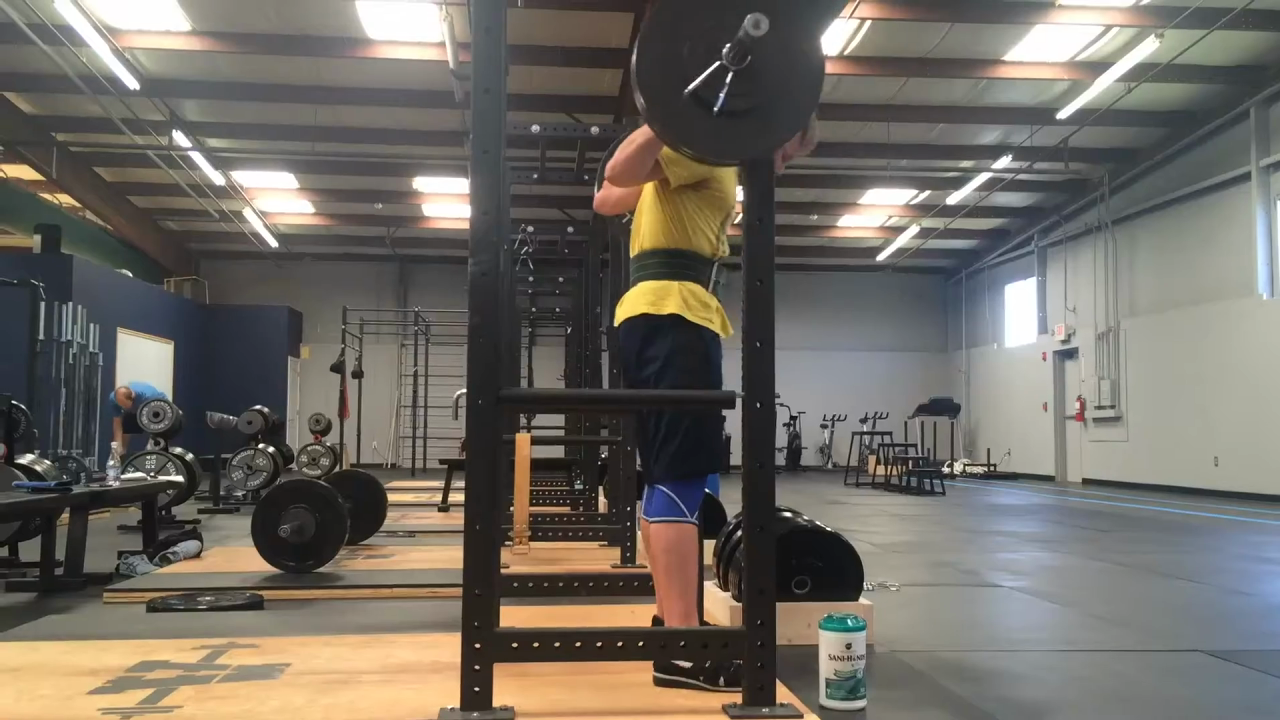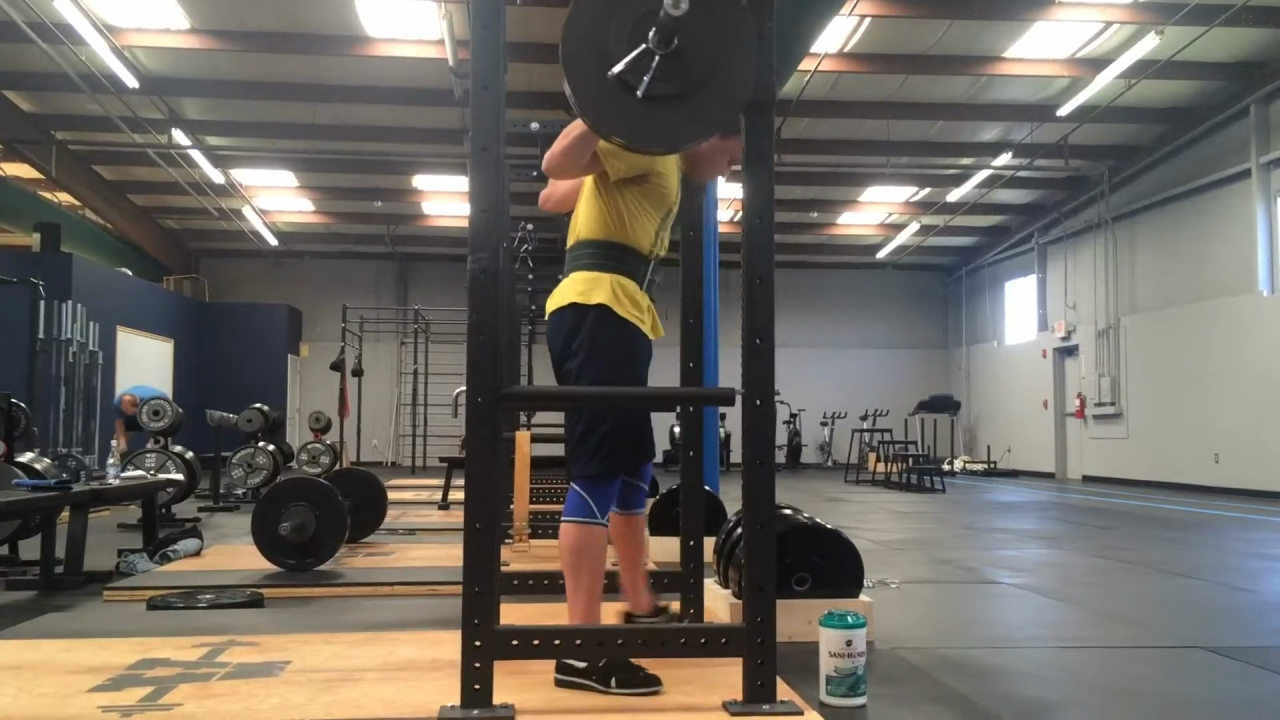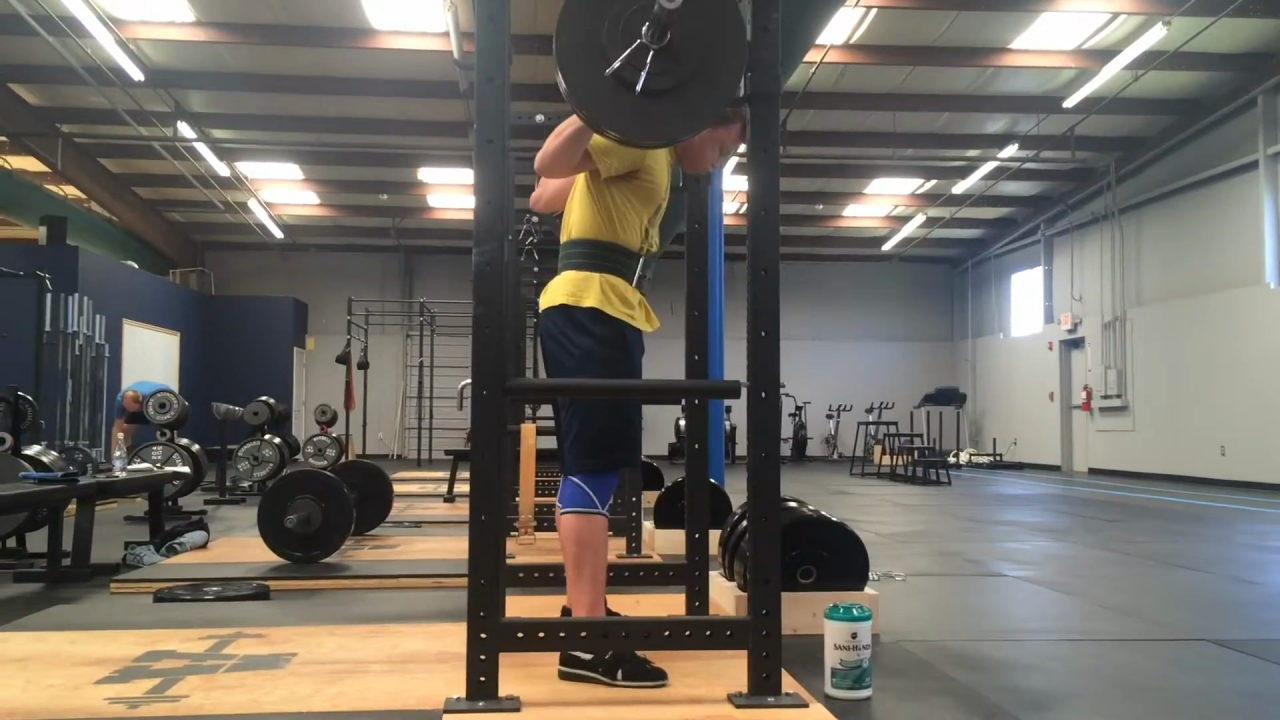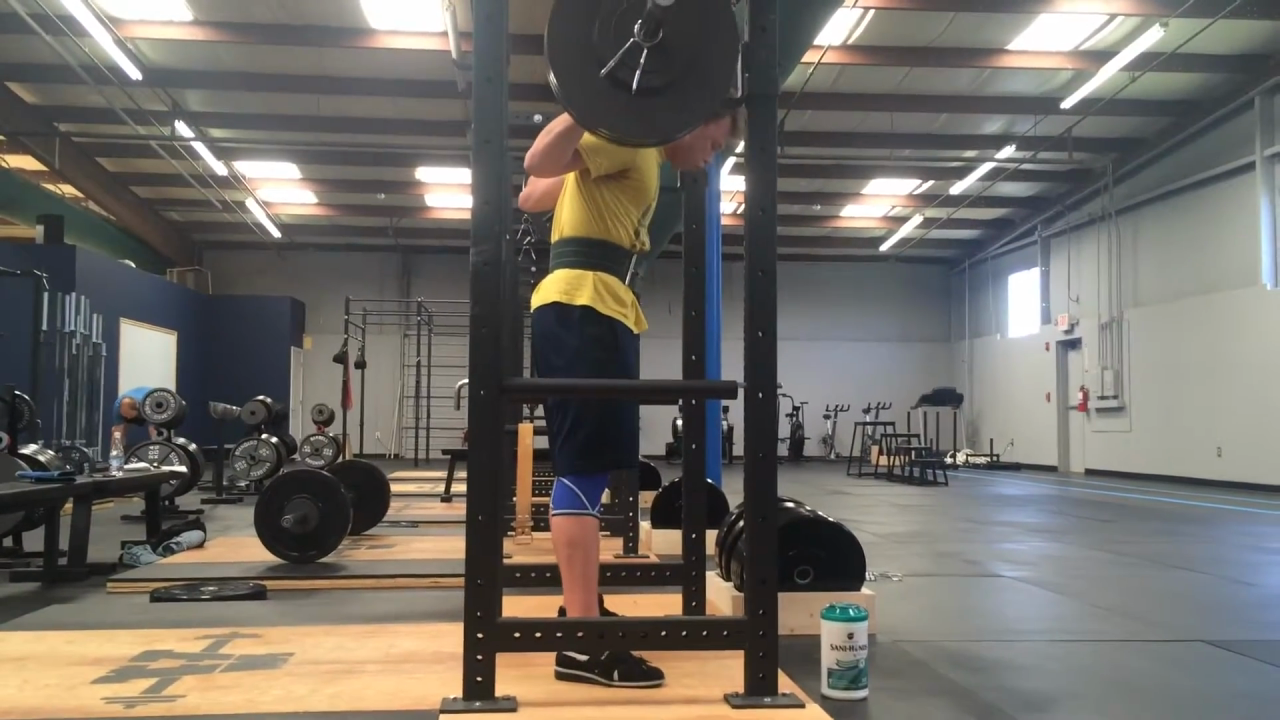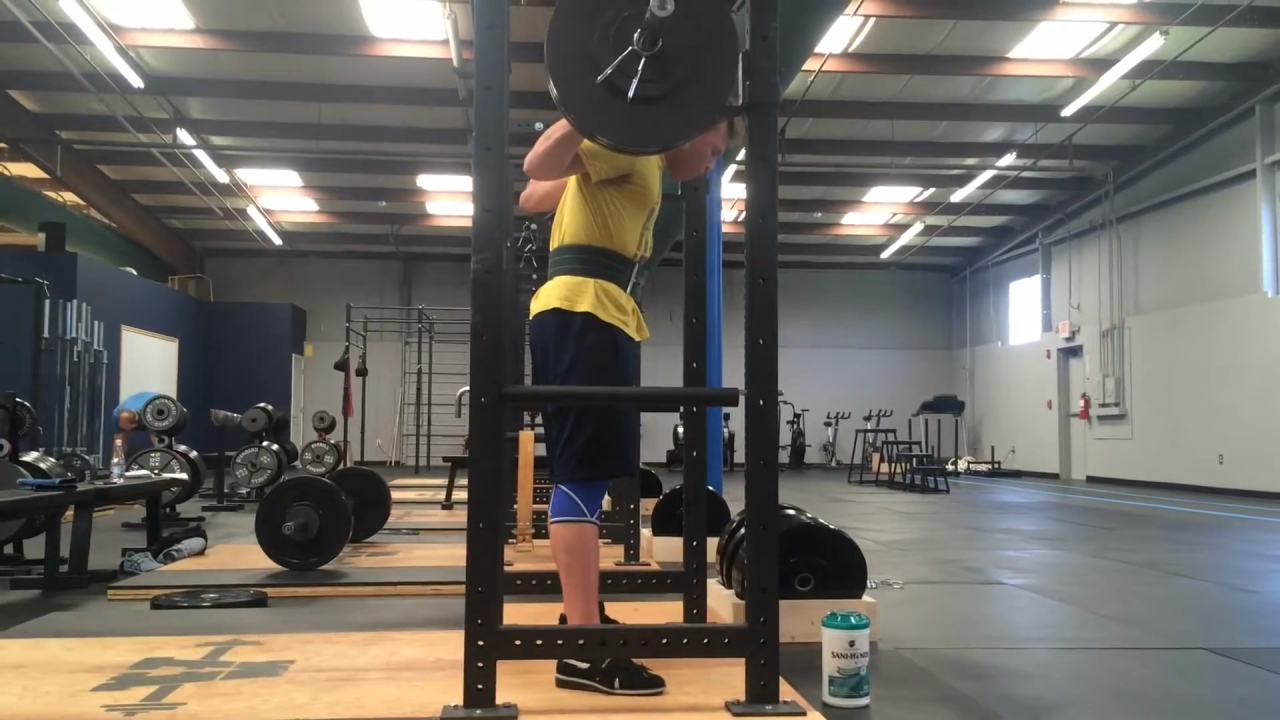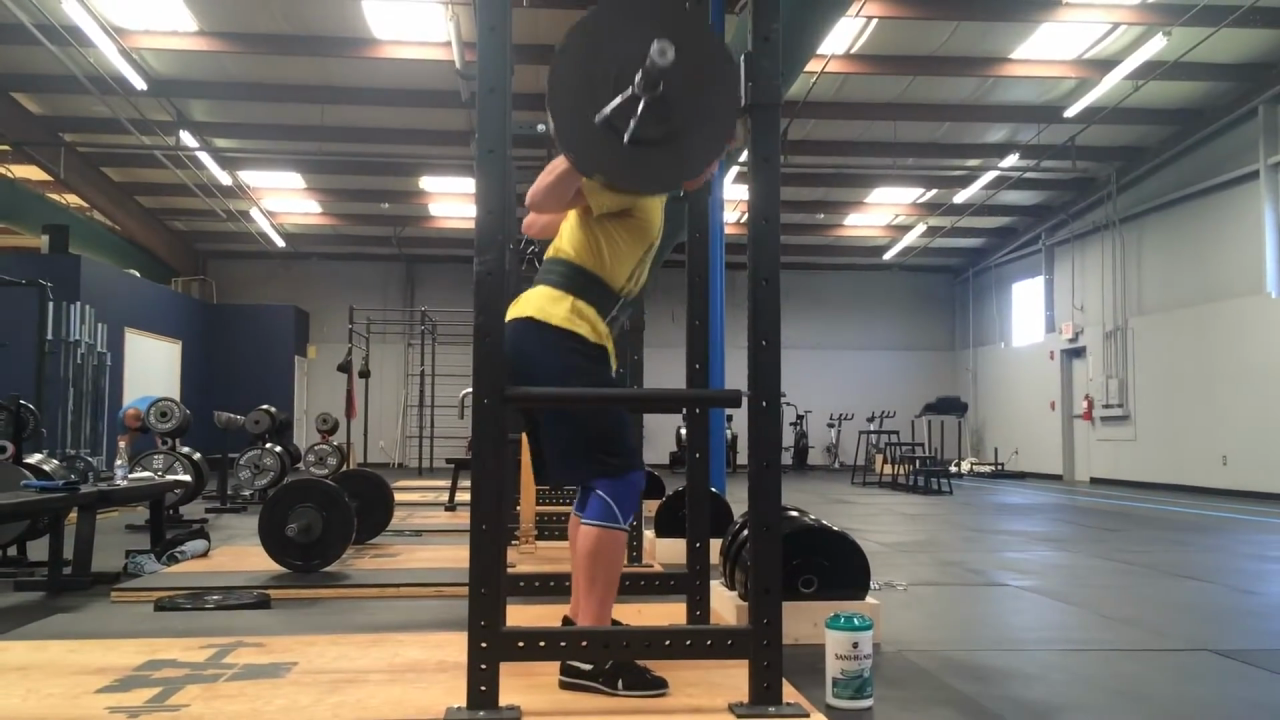
dt=0.7s
person 1, frame 1
left shoulder: (698, 161)
left elbow: (607, 198)
right elbow: (618, 173)
left hip: (654, 320)
right hip: (672, 318)
left knee: (667, 478)
right knee: (681, 478)
left ankle: (672, 619)
person 1, frame 2
left shoulder: (655, 163)
left elbow: (552, 196)
right elbow: (556, 163)
left hip: (604, 316)
right hip: (599, 312)
left knee: (631, 468)
right knee: (600, 474)
left ankle: (640, 605)
right ankle: (582, 652)
person 1, frame 3
left shoulder: (643, 158)
left elbow: (543, 197)
right elbow: (549, 162)
left hip: (592, 313)
right hip: (591, 310)
left knee: (591, 466)
right knee: (593, 467)
left ankle: (584, 610)
right ankle: (586, 643)
person 1, frame 4
left shoulder: (634, 154)
left elbow: (532, 196)
right elbow: (540, 159)
left hip: (583, 310)
right hip: (583, 308)
left knee: (584, 467)
right knee: (584, 468)
left ankle: (582, 609)
right ankle: (583, 643)
person 1, frame 5
left shoulder: (627, 162)
left elbow: (532, 196)
right elbow: (539, 161)
left hip: (578, 317)
right hip: (584, 314)
left knee: (583, 475)
right knee: (583, 476)
left ankle: (582, 617)
right ankle: (584, 652)
person 1, frame 6
left shoulder: (639, 191)
left elbow: (537, 224)
right elbow: (539, 199)
left hip: (544, 332)
right hip: (553, 332)
left knee: (607, 478)
right knee: (616, 479)
left ankle: (584, 620)
right ankle: (586, 654)
